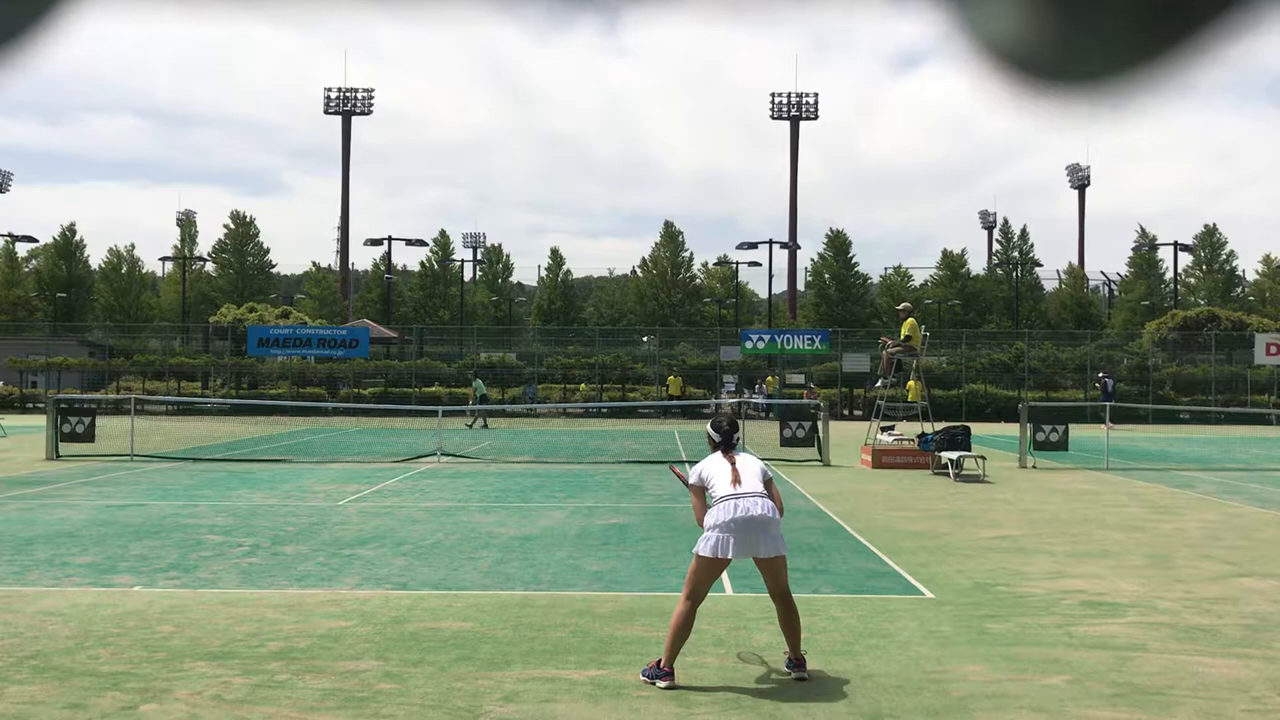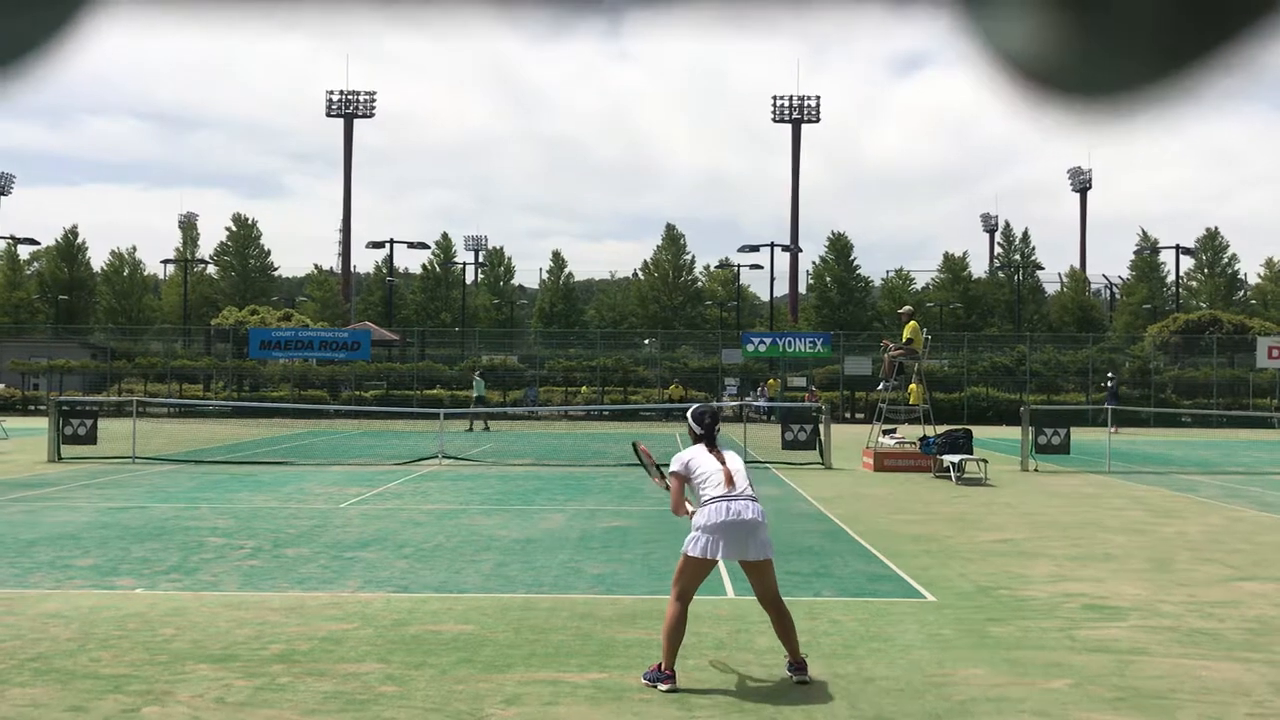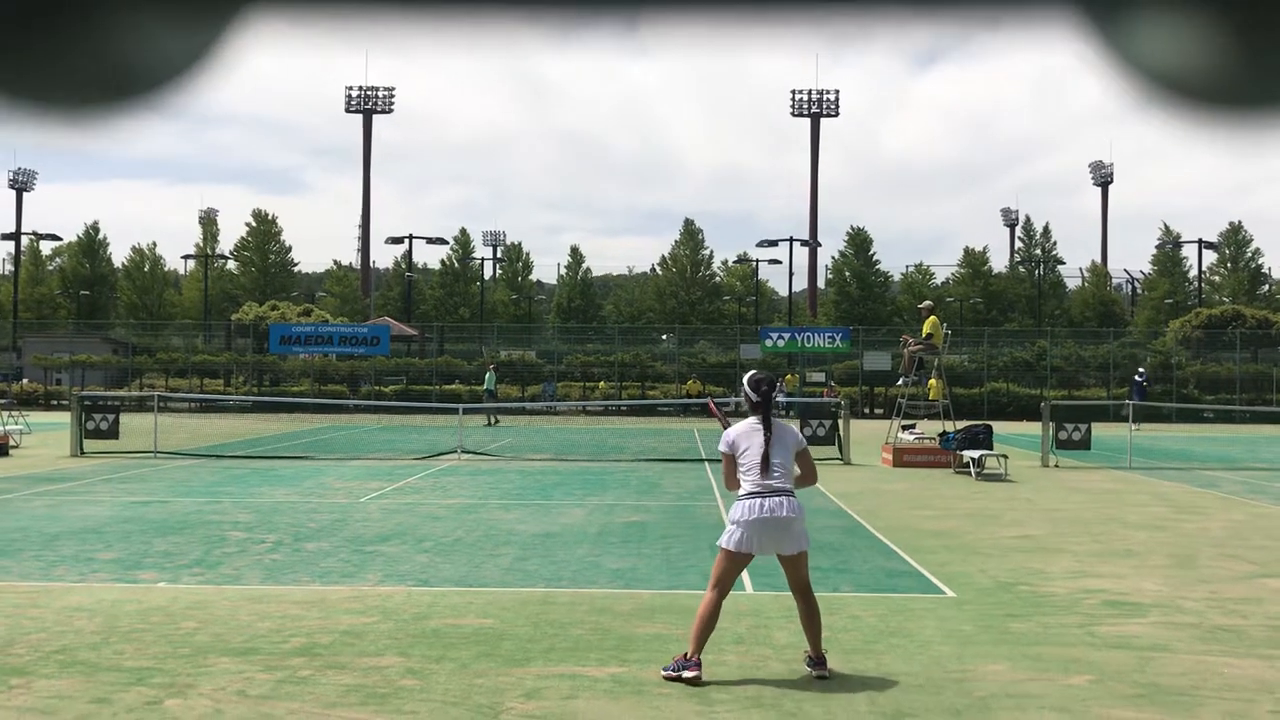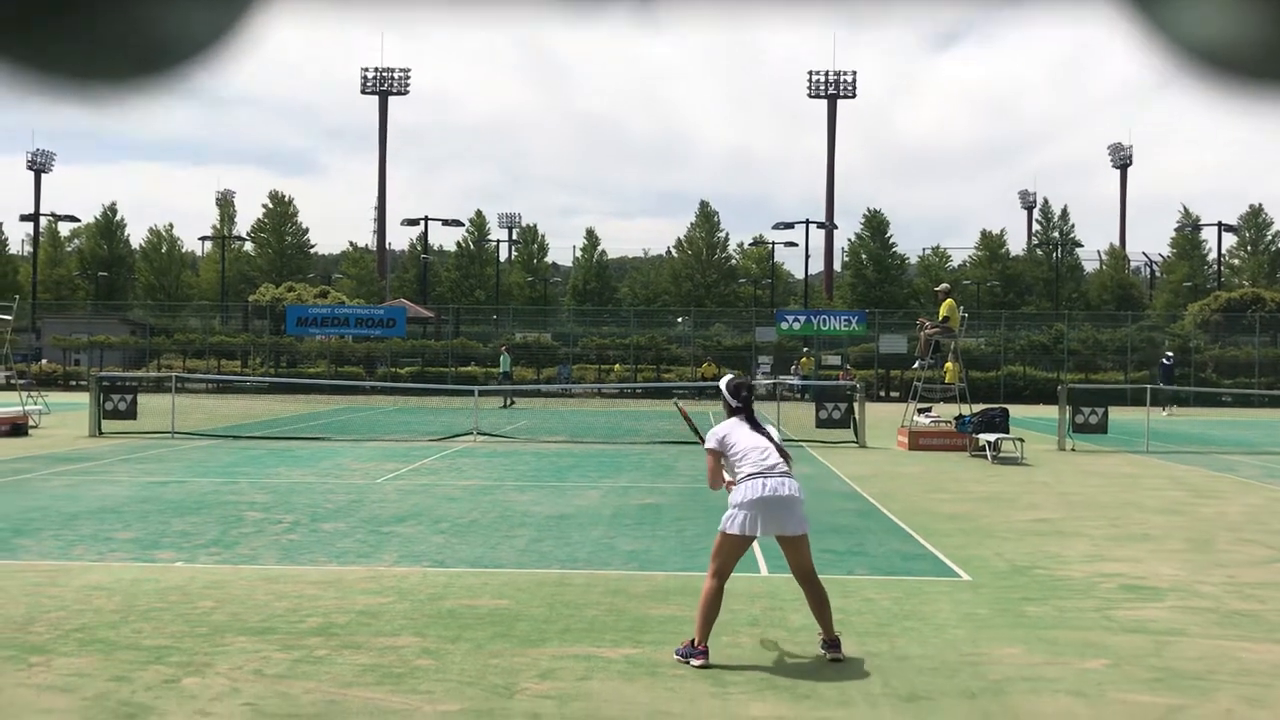
dt=0.5s
person 1, frame 1
left shoulder: (701, 467)
right shoulder: (756, 461)
left elbow: (701, 519)
right elbow: (779, 508)
left hip: (725, 517)
right hip: (764, 515)
left knee: (691, 597)
right knee: (781, 594)
left ankle: (664, 668)
right ankle: (797, 661)
person 1, frame 2
left shoulder: (683, 457)
right shoulder: (733, 456)
left elbow: (676, 508)
left wrist: (690, 510)
left hip: (713, 519)
right hip: (753, 517)
left knee: (679, 596)
right knee: (771, 599)
left ankle: (666, 671)
right ankle: (798, 663)
person 1, frame 3
left shoulder: (733, 434)
right shoulder: (792, 432)
right elbow: (811, 477)
left hip: (749, 512)
right hip: (788, 511)
left knee: (716, 590)
right knee: (803, 590)
left ankle: (691, 661)
right ankle: (817, 659)
person 1, frame 4
left shoulder: (718, 432)
right shoulder: (768, 429)
left elbow: (714, 483)
left wrist: (727, 479)
left hip: (751, 496)
right hip: (789, 493)
left knee: (717, 574)
right knee: (807, 575)
left ankle: (698, 647)
right ankle: (831, 642)
